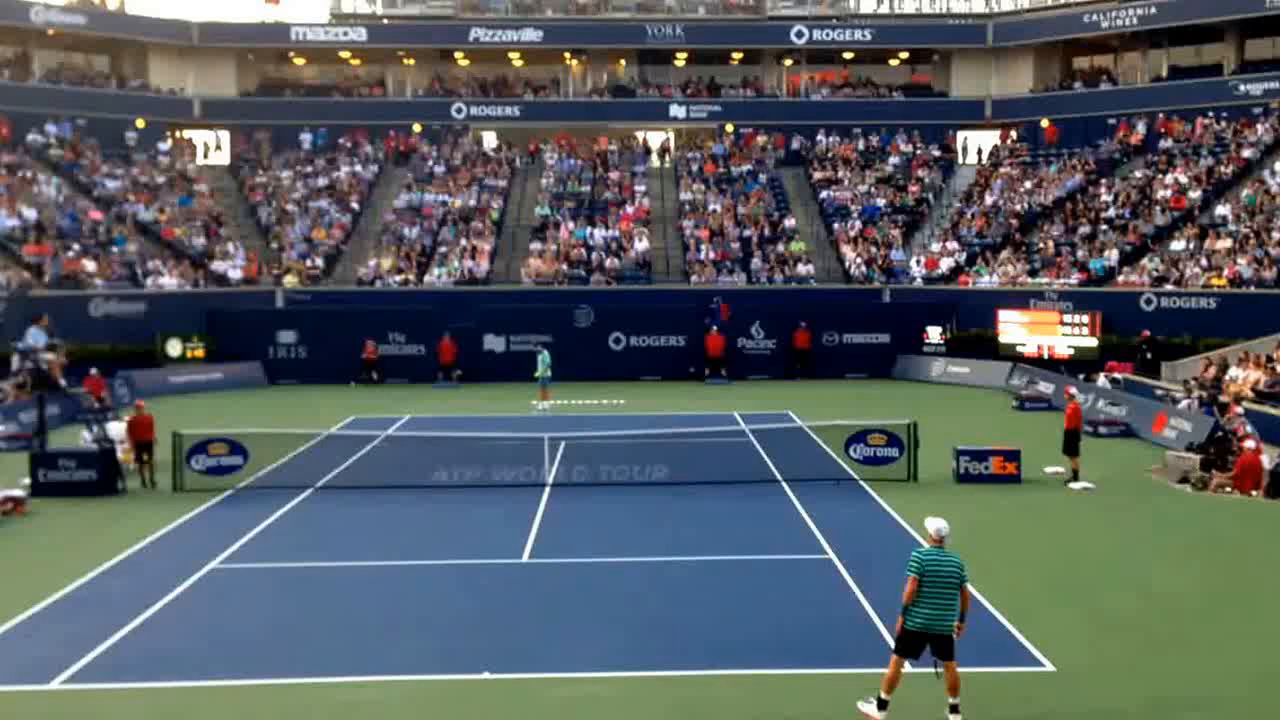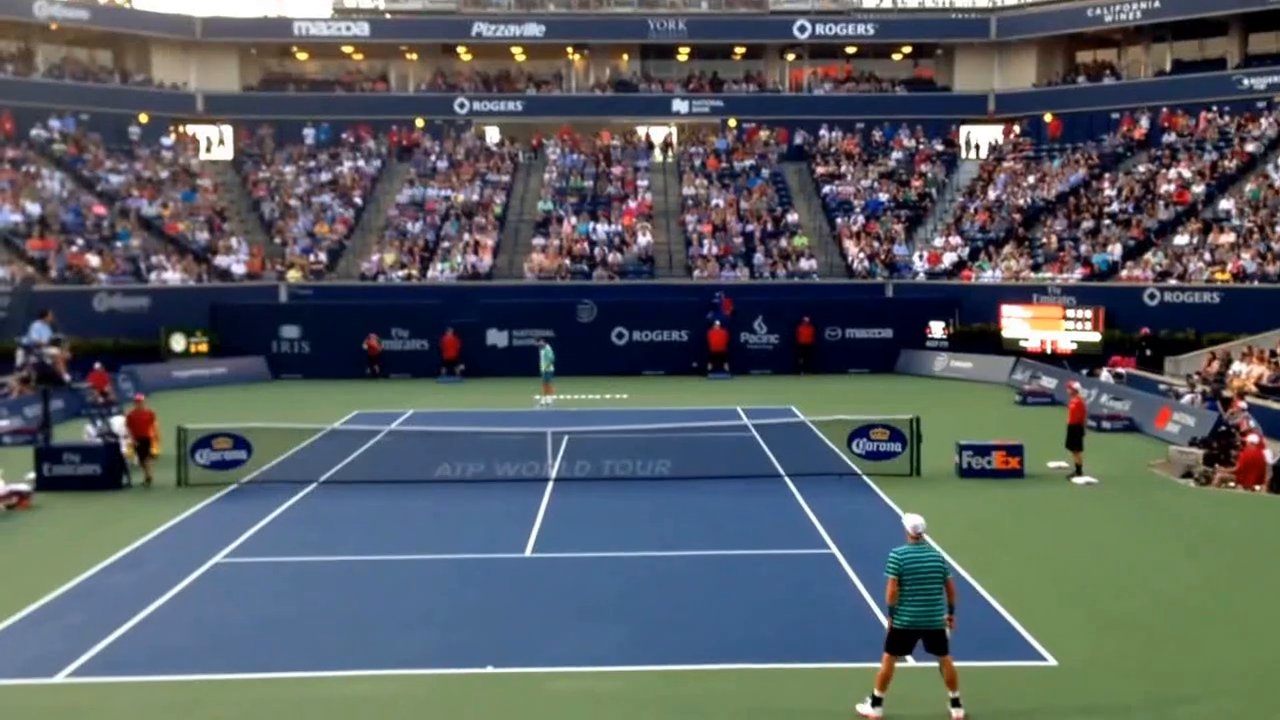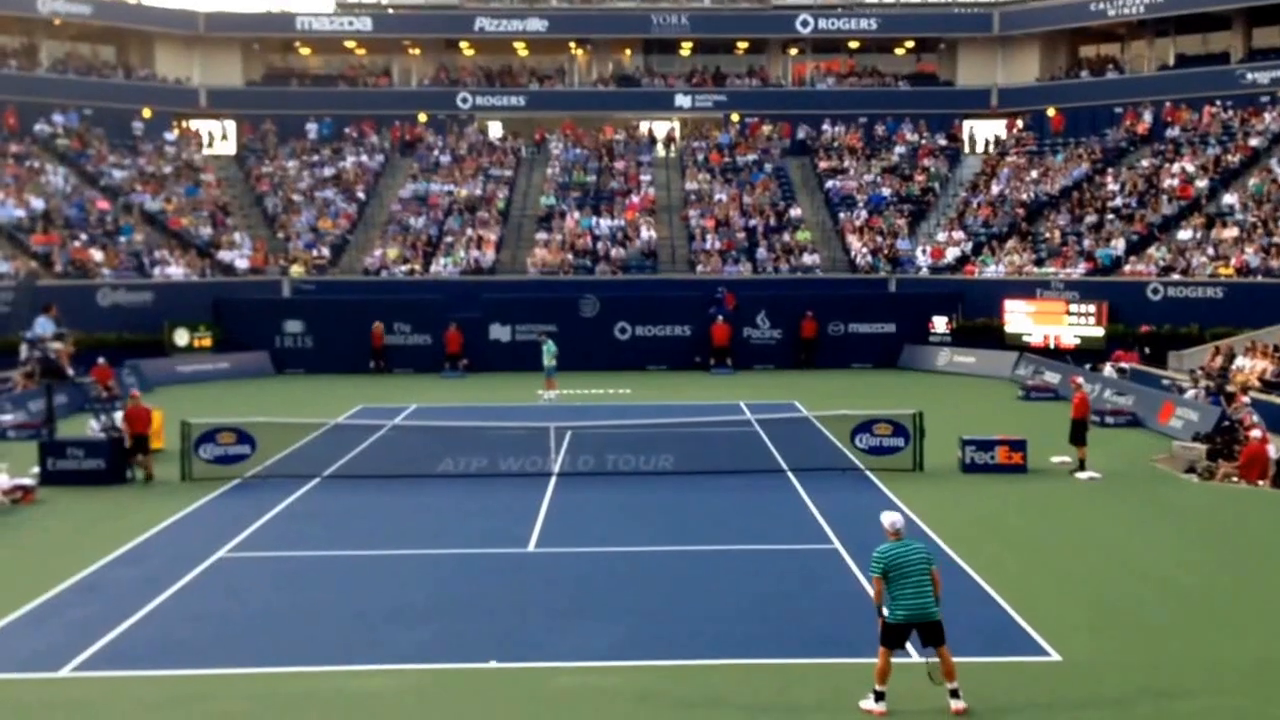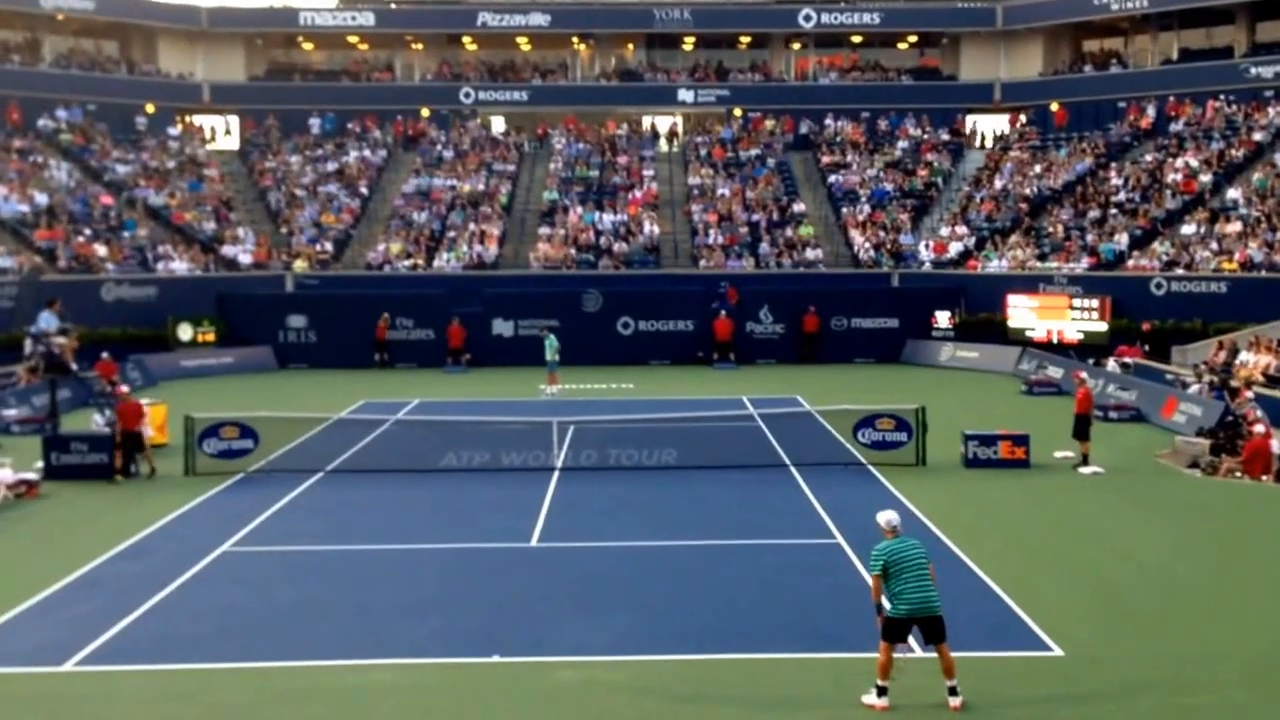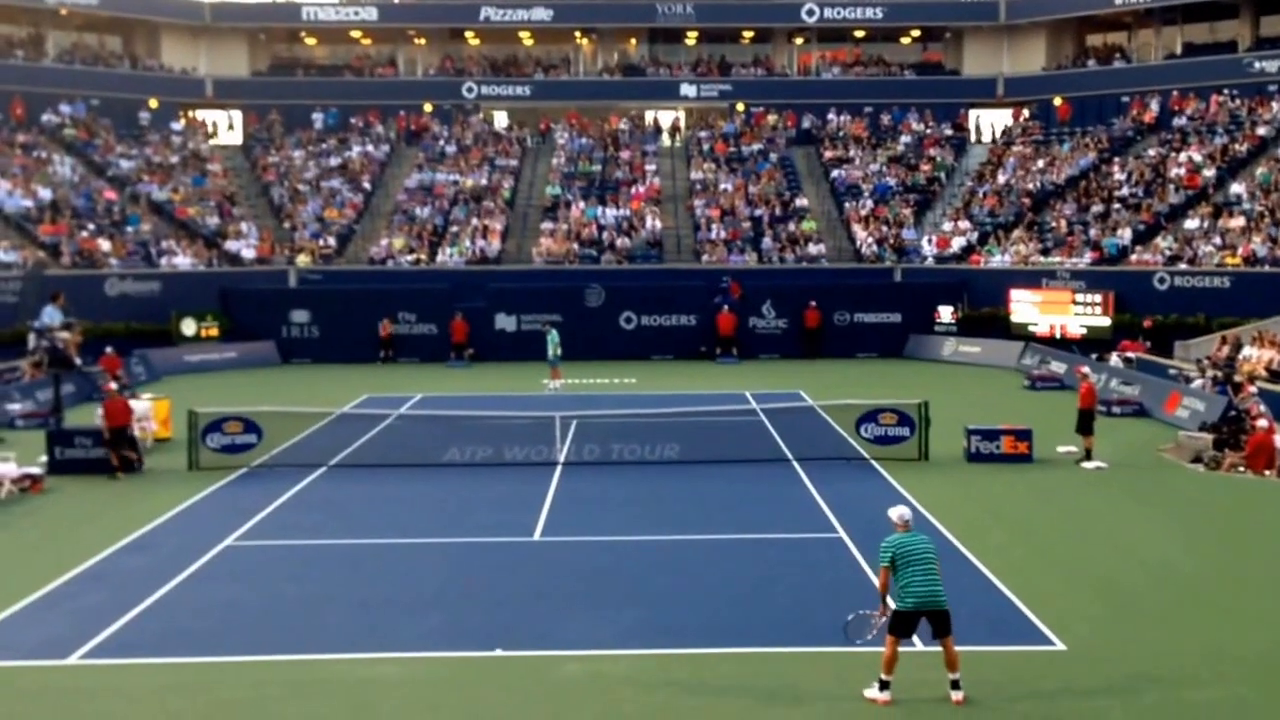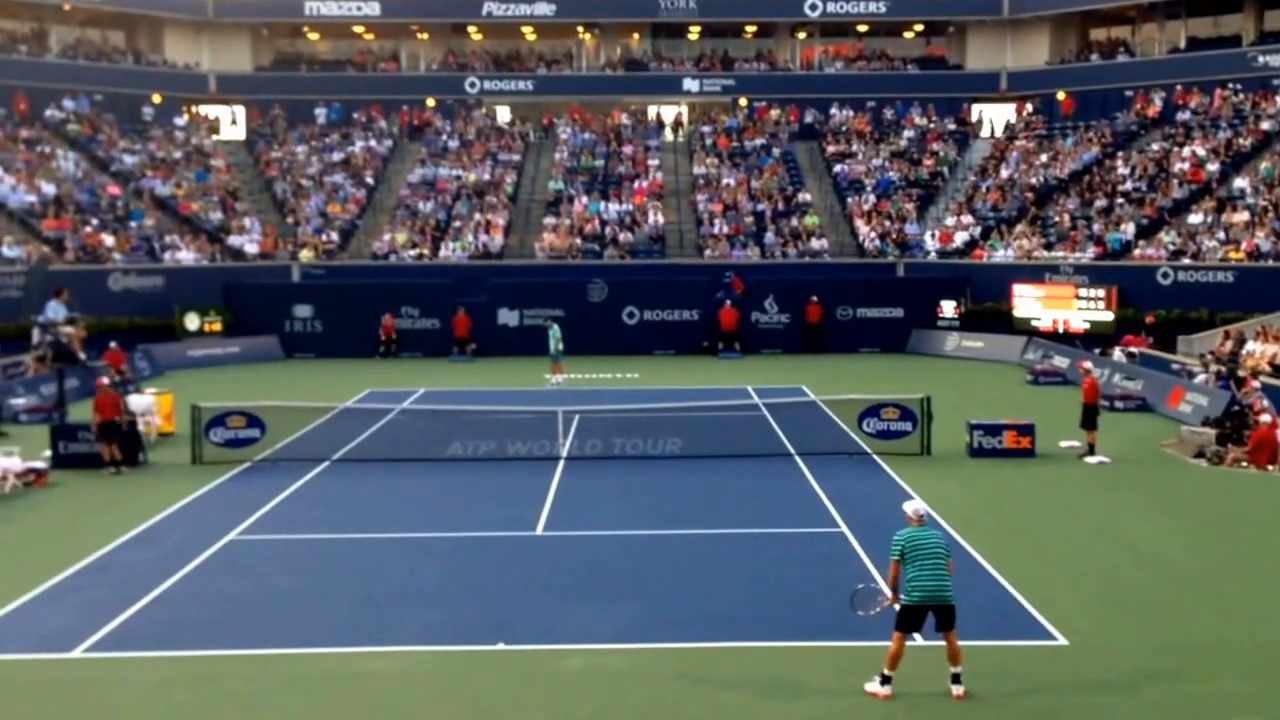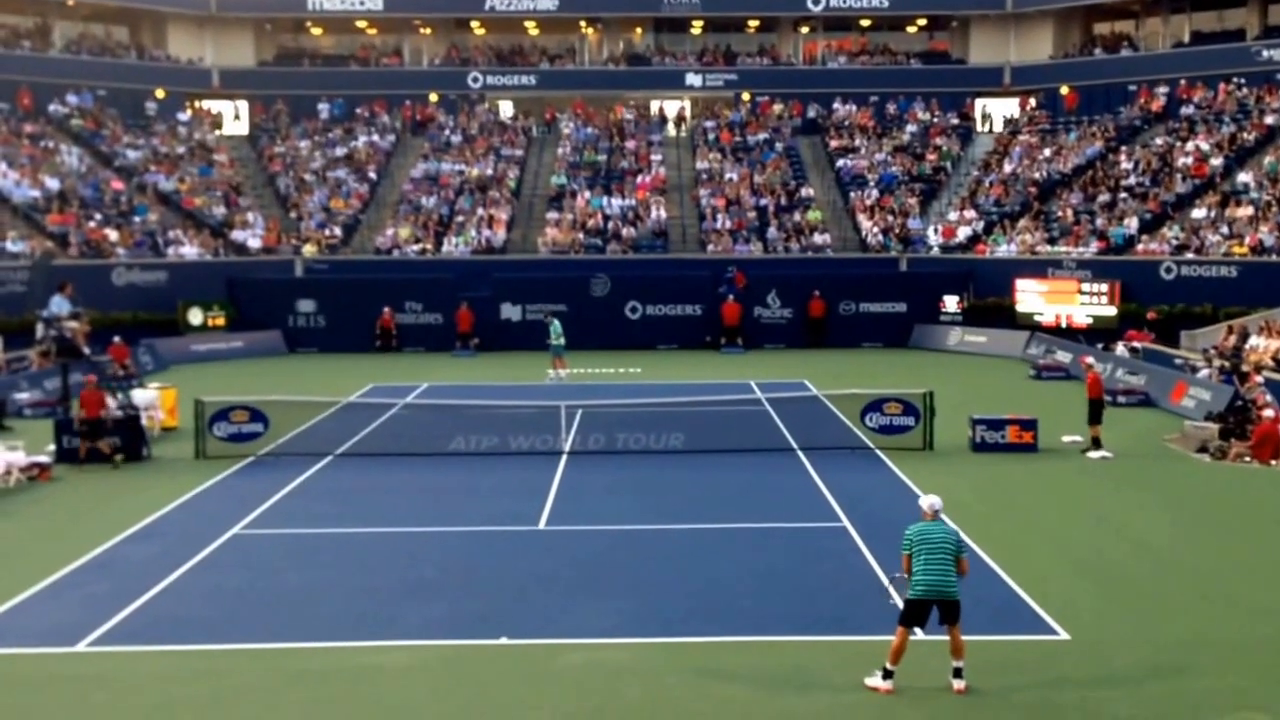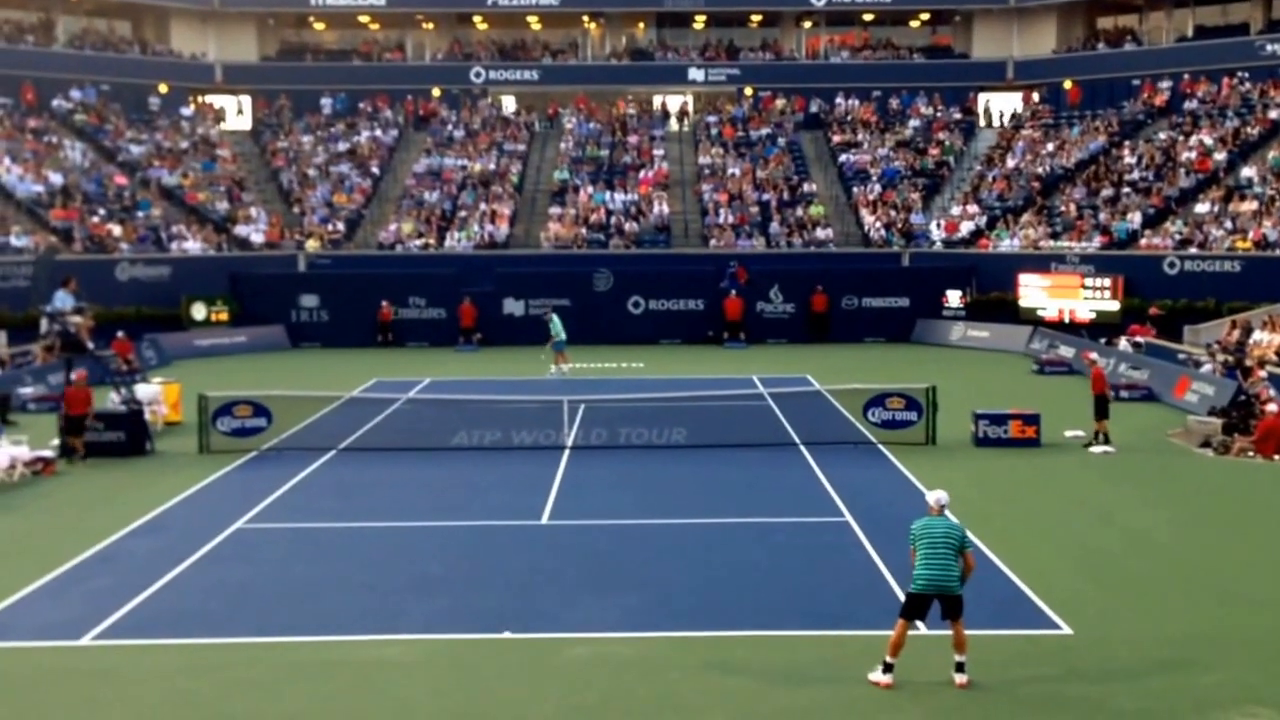
dt=0.2s
person 1, frame 1
left shoulder: (918, 555)
right shoulder: (958, 562)
left elbow: (911, 589)
right elbow: (964, 595)
left wrist: (902, 615)
right wrist: (961, 619)
left hip: (916, 622)
right hip: (944, 625)
left knee: (896, 662)
right knee: (950, 666)
person 1, frame 2
left shoulder: (897, 555)
right shoulder: (938, 556)
left elbow: (892, 590)
right elbow: (950, 588)
left wrist: (891, 616)
right wrist: (951, 612)
left hip: (905, 621)
right hip: (935, 620)
left knee: (888, 660)
right knee: (946, 660)
person 1, frame 3
left shoulder: (880, 553)
right shoulder: (921, 548)
left elbow: (878, 588)
right elbow: (935, 580)
left wrist: (880, 614)
right wrist: (937, 604)
left hip: (899, 614)
right hip: (929, 611)
left knee: (884, 653)
right knee: (943, 652)
left ankle: (878, 701)
right ankle: (956, 699)
person 1, frame 4
left shoulder: (880, 550)
right shoulder: (917, 545)
left elbow: (877, 587)
right elbow: (931, 576)
left wrist: (880, 612)
left hip: (901, 609)
right hip: (931, 605)
left knee: (886, 648)
right knee: (943, 649)
left ankle: (881, 696)
right ankle: (954, 695)
person 1, frame 5
left shoulder: (889, 543)
right shoulder: (926, 541)
left elbow: (884, 579)
left wrist: (883, 603)
left hip: (908, 602)
right hip: (938, 599)
left knee: (892, 642)
right knee: (947, 642)
left ankle: (883, 690)
right ankle: (956, 689)
person 1, frame 6
left shoulder: (901, 536)
right shoulder: (939, 536)
left elbow: (893, 573)
right elbow: (948, 570)
left wrist: (894, 593)
left hip: (914, 596)
right hip: (944, 594)
left knee: (899, 638)
right knee: (950, 636)
left ankle: (884, 684)
right ankle: (957, 684)
person 1, frame 7
left shoulder: (912, 531)
right shoulder: (953, 533)
left elbow: (907, 567)
right elbow: (963, 568)
left hip: (920, 590)
right hip: (949, 590)
left knee: (902, 632)
right knee: (954, 630)
left ankle: (886, 678)
right ankle: (958, 679)
person 1, frame 8
left shoulder: (917, 525)
right shoulder: (958, 528)
right elbow: (970, 564)
right wrist: (960, 582)
left hip: (921, 584)
right hip: (950, 585)
left knee: (902, 625)
right knee: (957, 624)
left ankle: (886, 672)
right ankle: (960, 673)
